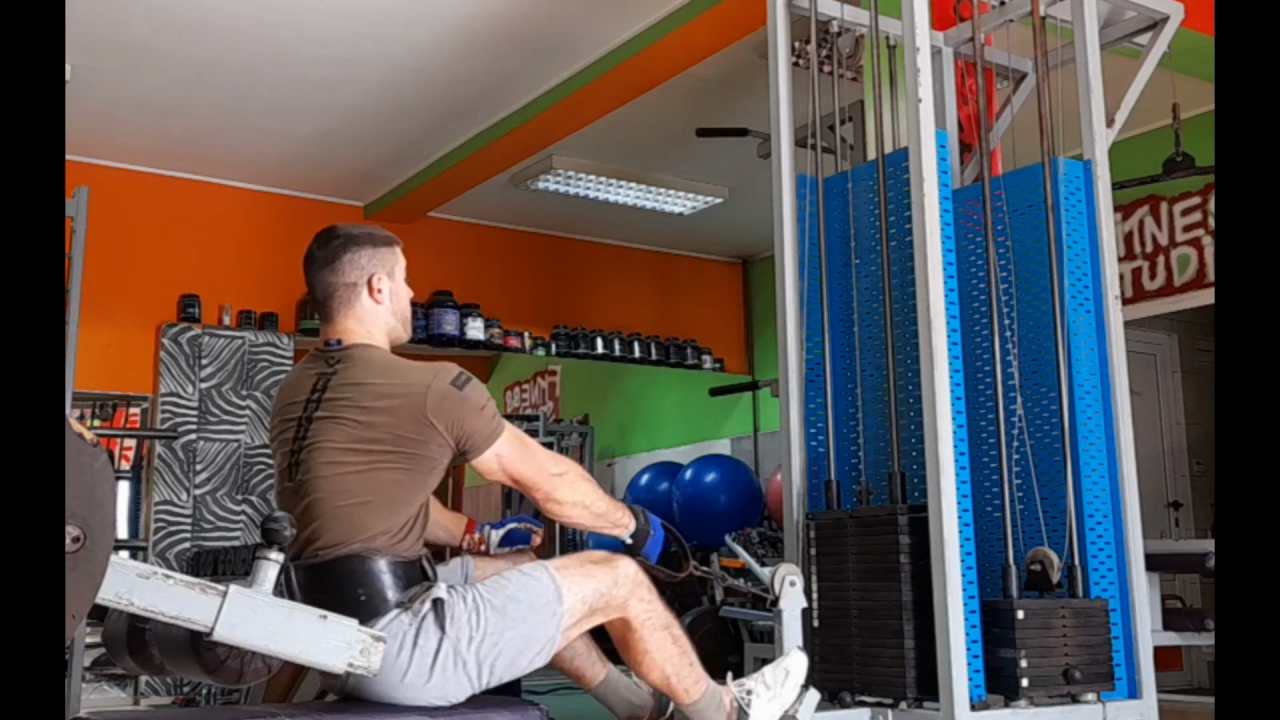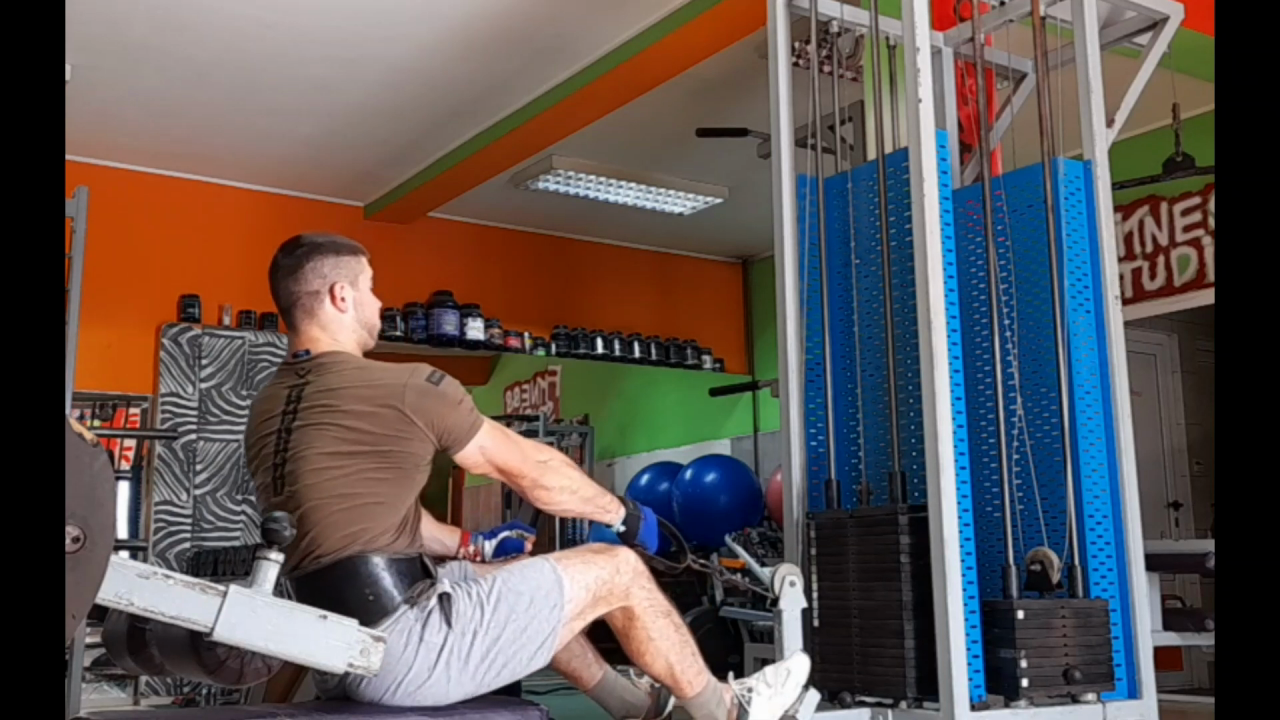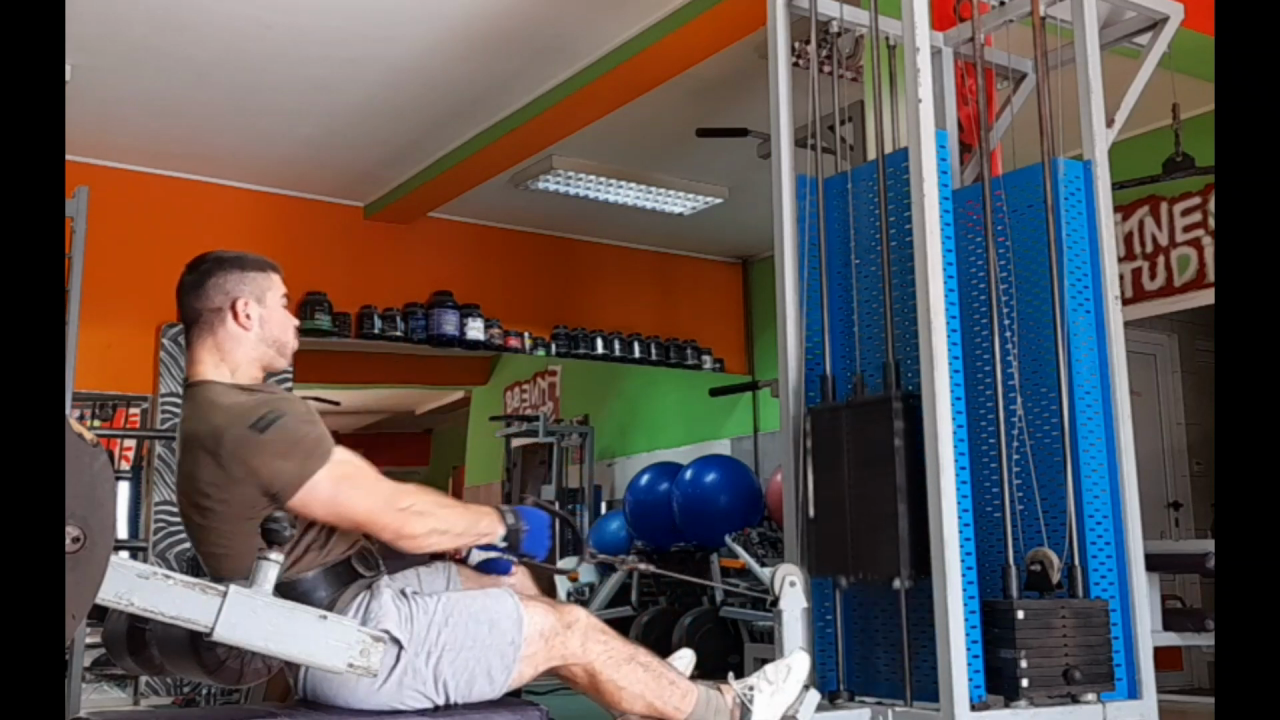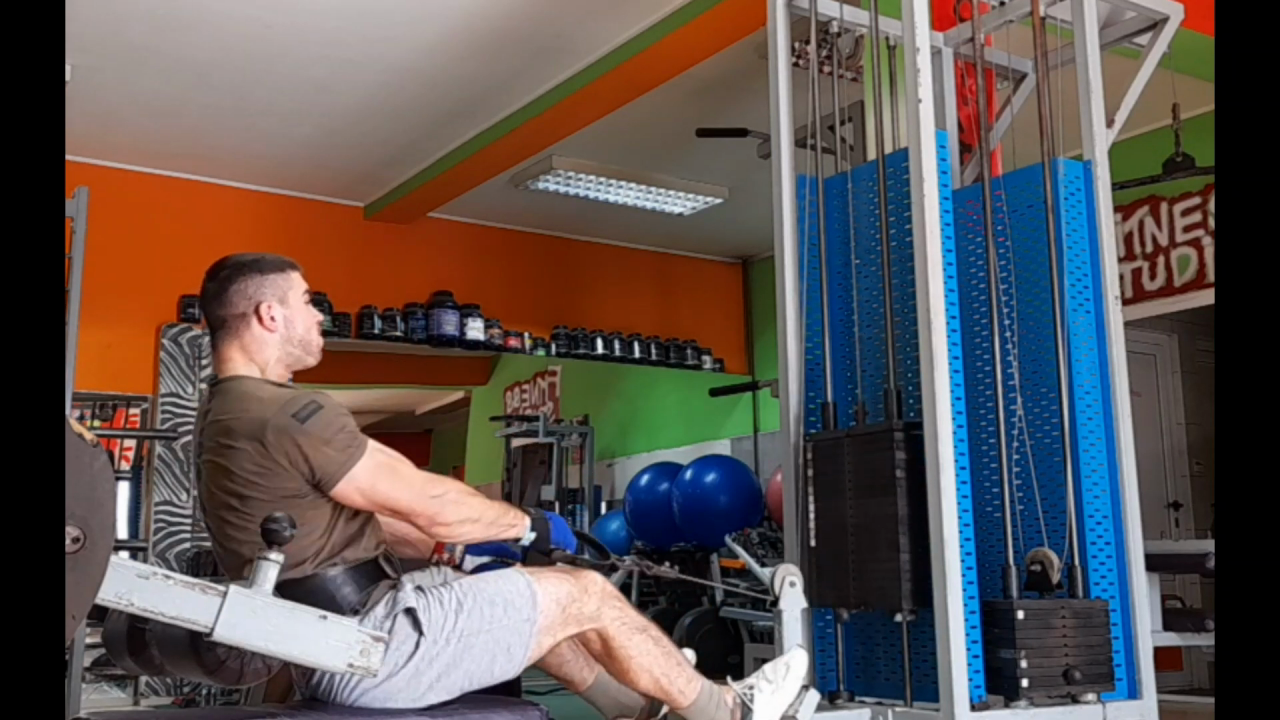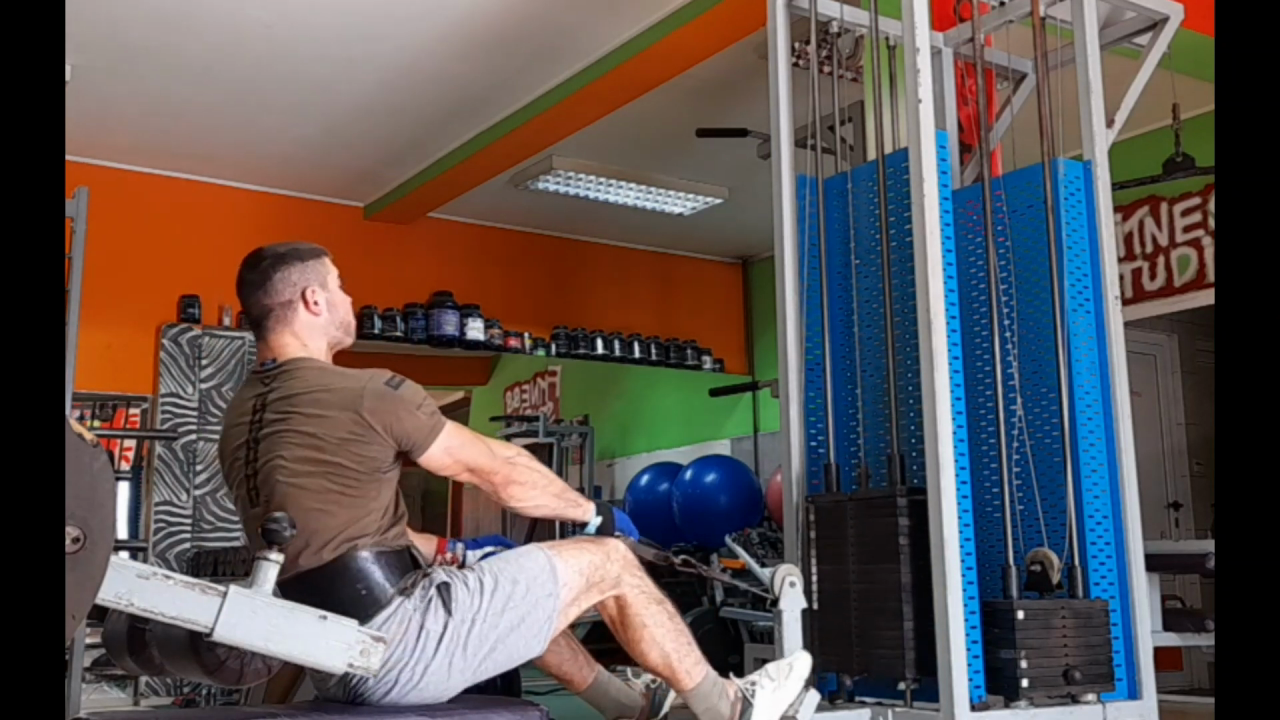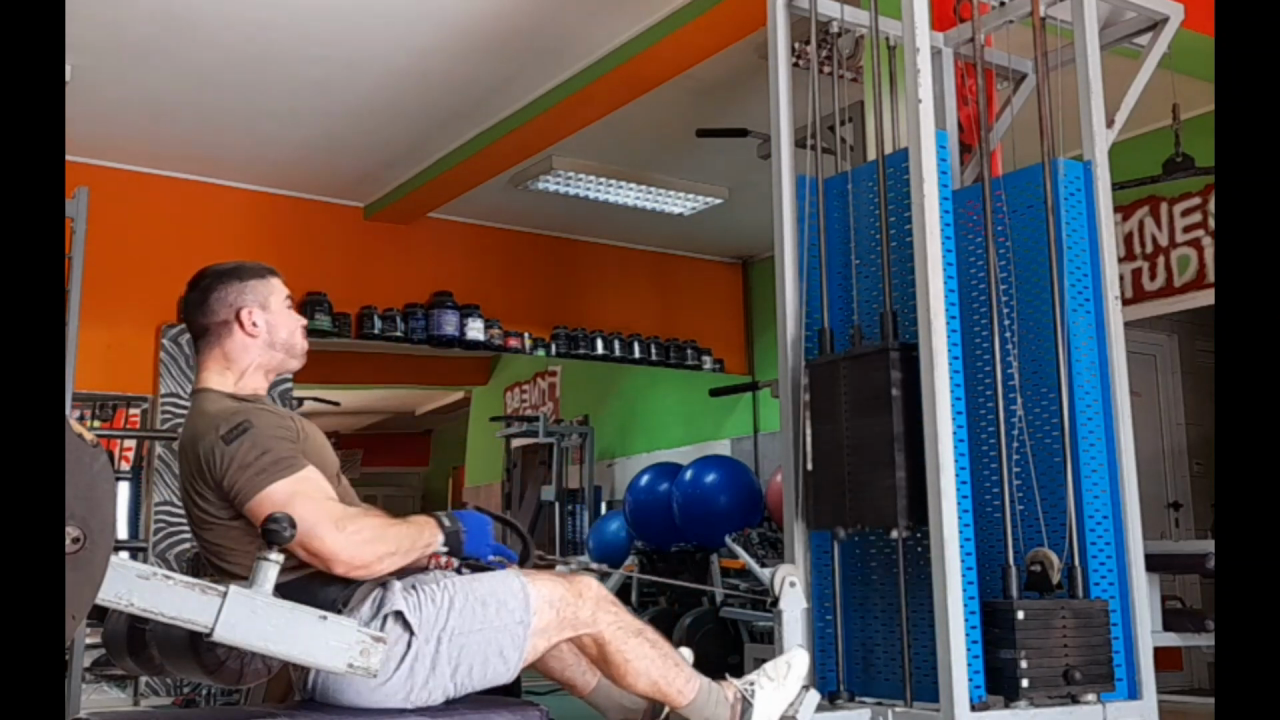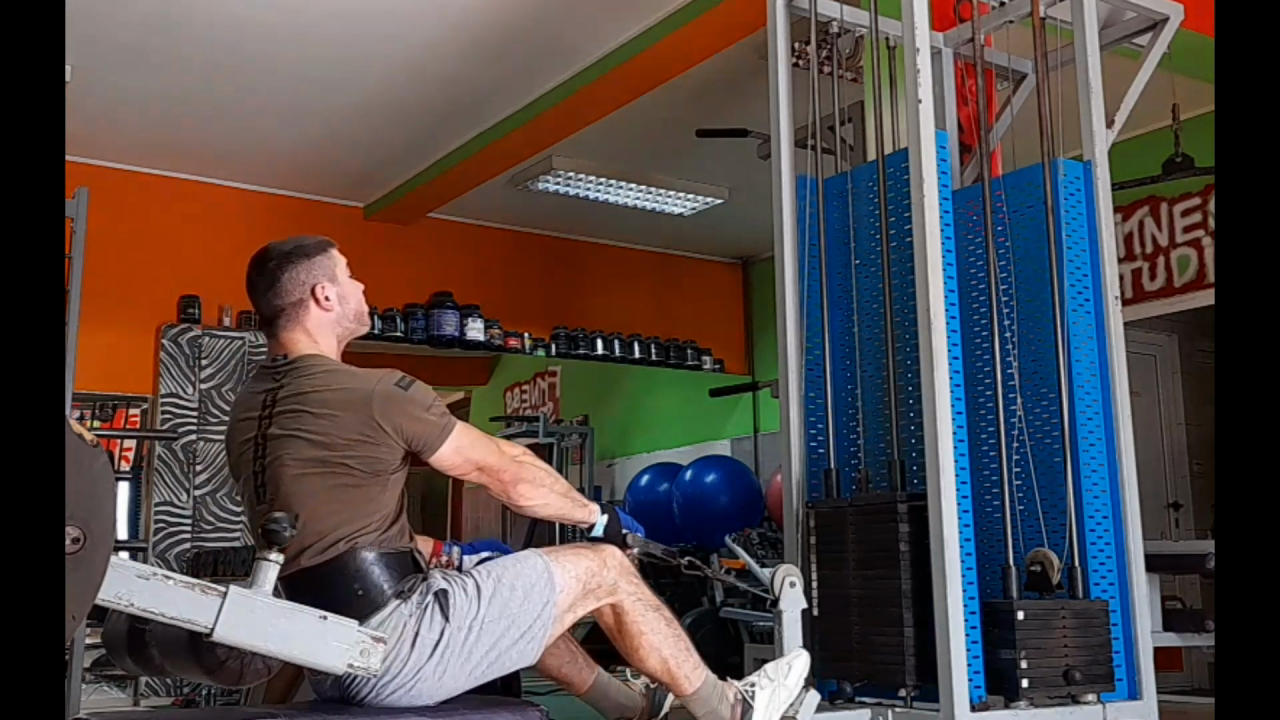
dt=0.7s
person 1, frame 1
left shoulder: (293, 395)
right shoulder: (431, 388)
right elbow: (547, 480)
left wrist: (476, 536)
right wrist: (633, 524)
right hip: (403, 643)
left knee: (520, 567)
right knee: (616, 577)
person 1, frame 2
left shoulder: (267, 411)
right shoulder: (403, 389)
right elbow: (530, 469)
left wrist: (468, 544)
right wrist: (623, 513)
right hip: (400, 645)
left knee: (513, 574)
right knee: (617, 570)
person 1, frame 3
left shoulder: (220, 414)
right shoulder: (250, 423)
left elbow: (361, 501)
right elbow: (395, 513)
left wrist: (463, 545)
right wrist: (504, 525)
left hip: (336, 622)
left knee: (506, 581)
right knee: (569, 629)
person 1, frame 4
left shoulder: (227, 415)
right shoulder: (288, 416)
right elbow: (427, 502)
left wrist: (450, 553)
right wrist: (530, 524)
left knee: (510, 586)
right knee: (586, 593)
person 1, frame 5
left shoulder: (243, 417)
right shoulder: (367, 393)
right elbow: (500, 471)
left wrist: (448, 552)
right wrist: (596, 514)
right hip: (395, 642)
left knee: (515, 585)
right knee: (607, 561)
person 1, frame 6
left shoulder: (234, 419)
right shoulder: (233, 429)
left elbow: (336, 526)
right elbow: (348, 547)
left wrist: (436, 549)
right wrist: (441, 532)
left knee: (512, 592)
right knee: (582, 600)
person 1, frame 7
left shoulder: (251, 408)
right shoulder: (374, 394)
right elbow: (507, 471)
right wrist: (600, 517)
right hip: (392, 643)
left knee: (519, 593)
right knee: (603, 569)
